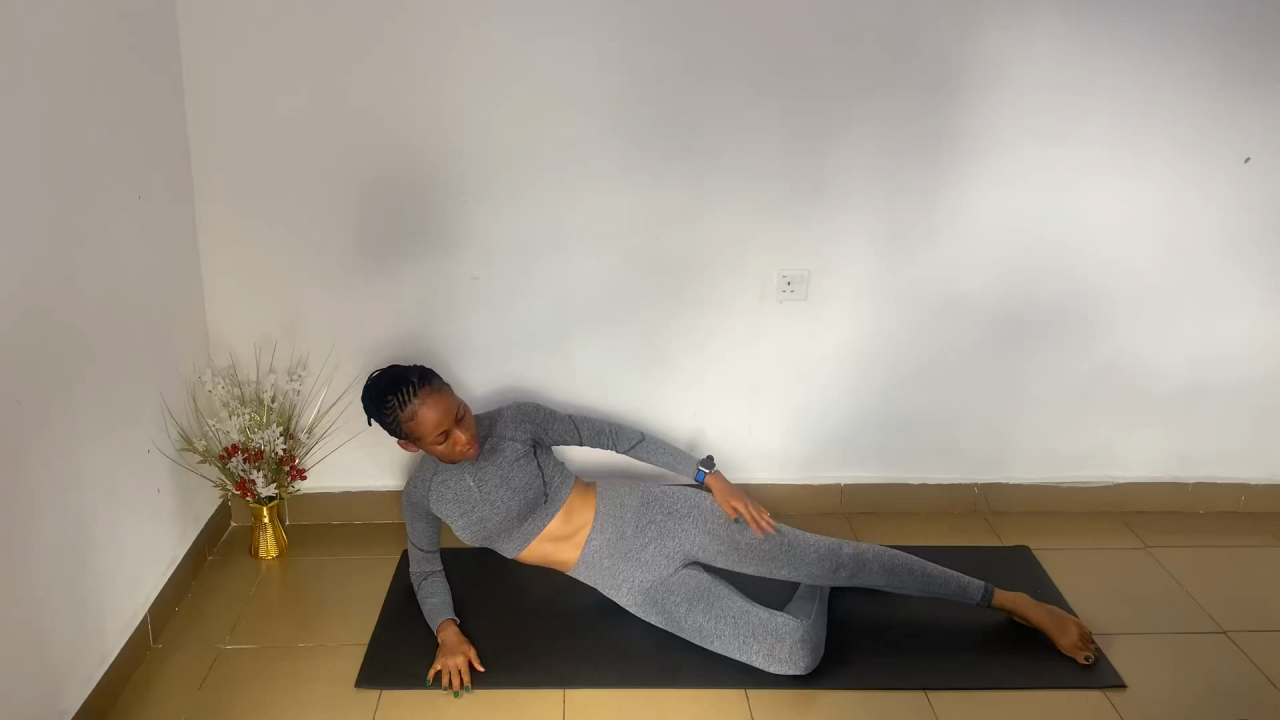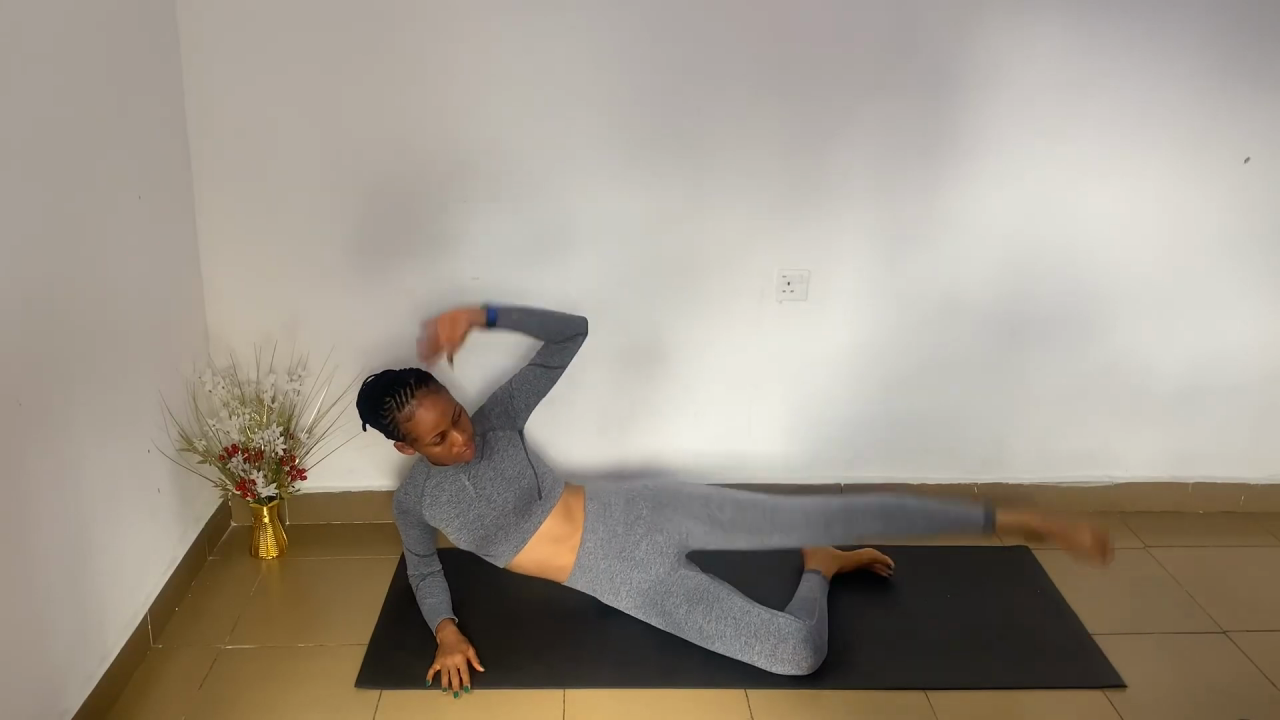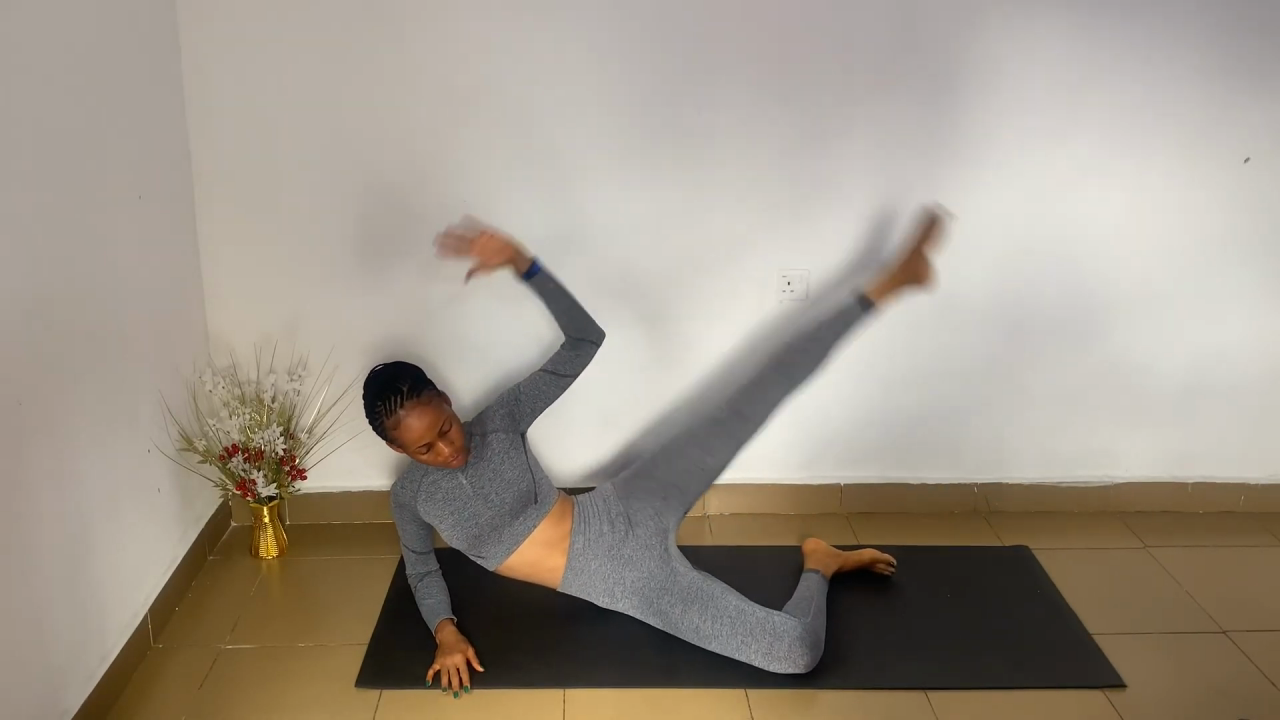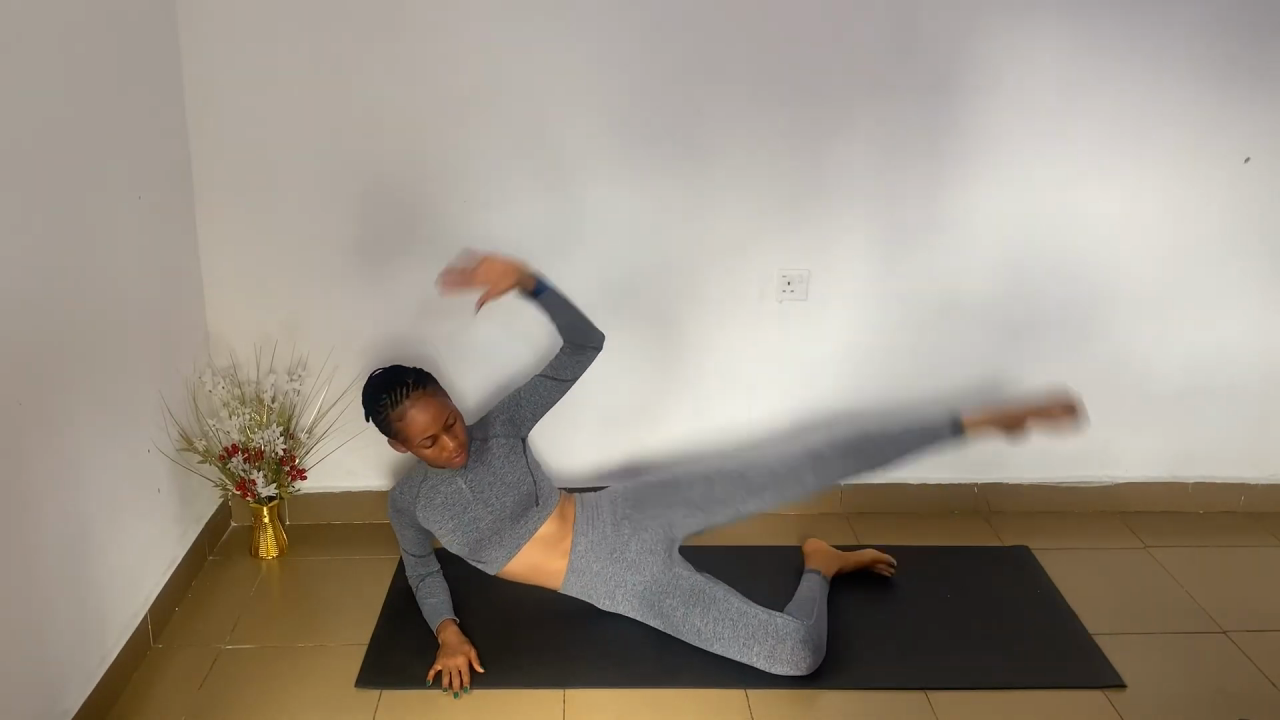
dt=1s
person 1, frame 1
left shoulder: (511, 421)
right shoulder: (423, 491)
left elbow: (612, 434)
right elbow: (424, 562)
left wrist: (710, 475)
right wrist: (447, 630)
left hip: (650, 519)
right hip: (629, 583)
left knee: (837, 555)
right knee: (794, 654)
left ankle: (1013, 601)
right ankle: (815, 582)
person 1, frame 2
left shoulder: (494, 420)
right shoulder: (416, 499)
left elbow: (572, 329)
right elbow: (422, 568)
left wrist: (481, 314)
right wrist: (446, 633)
left hip: (638, 524)
right hip: (625, 585)
left knee: (825, 517)
right knee: (795, 654)
left ankle: (1013, 519)
right ankle: (826, 566)
person 1, frame 3
left shoulder: (498, 421)
right shoulder: (410, 496)
left elbow: (585, 340)
right elbow: (420, 564)
left wrist: (521, 263)
right wrist: (446, 632)
left hip: (628, 519)
right hip: (613, 583)
left knee: (748, 405)
right knee: (794, 654)
right ankle: (822, 562)
person 1, frame 4
left shoulder: (495, 422)
right shoulder: (408, 500)
left elbow: (586, 342)
right elbow: (420, 566)
left wrist: (526, 281)
right wrist: (446, 630)
left hip: (635, 530)
right hip: (623, 590)
left knee: (801, 463)
right knee: (795, 653)
left ankle: (977, 424)
right ankle: (818, 565)
